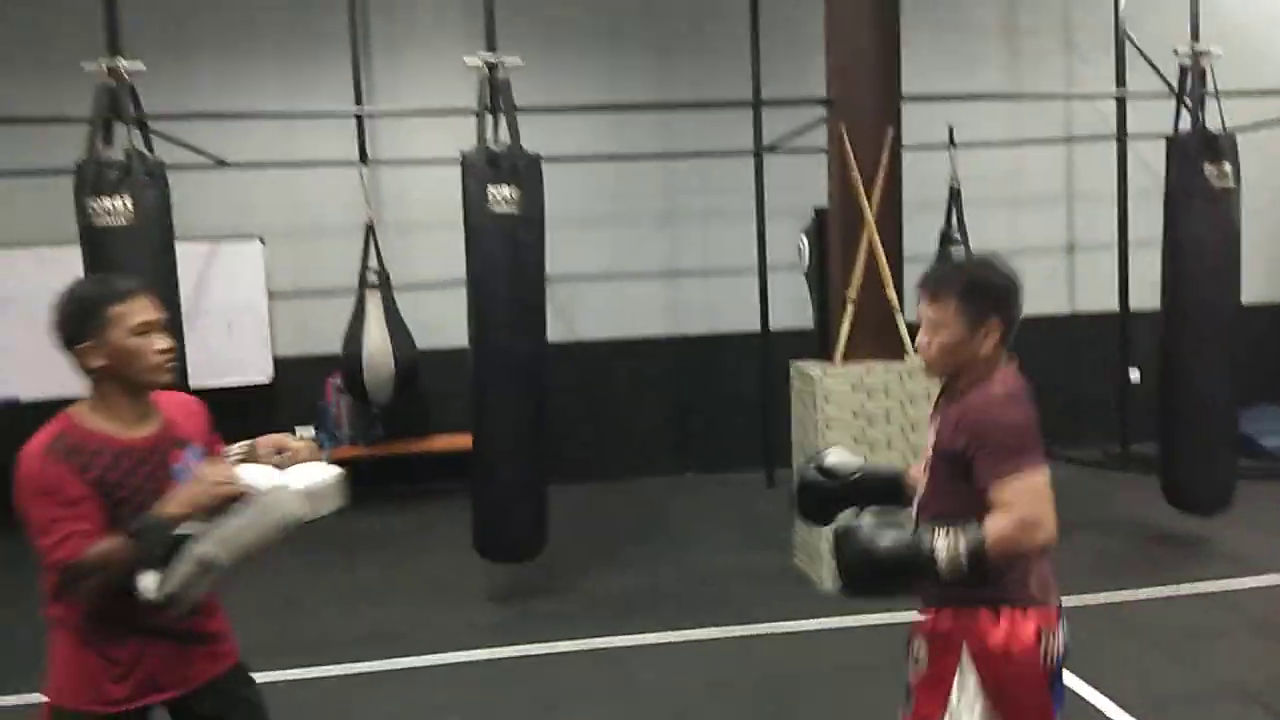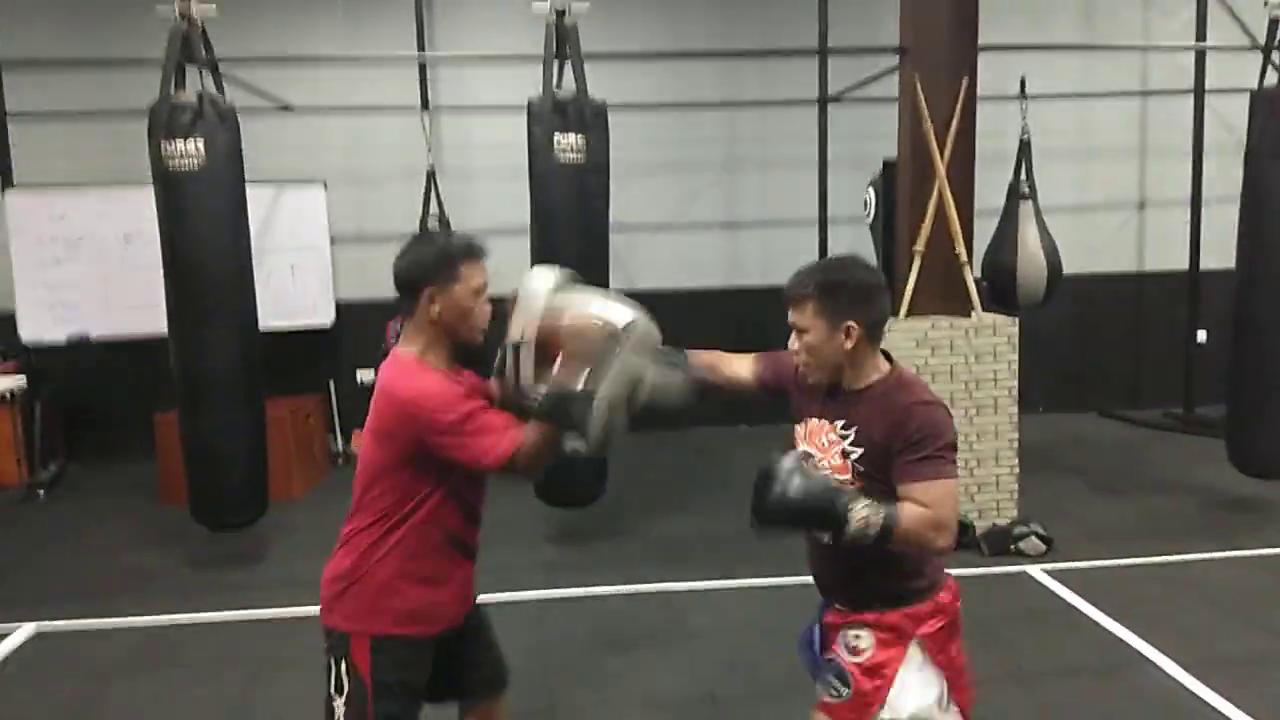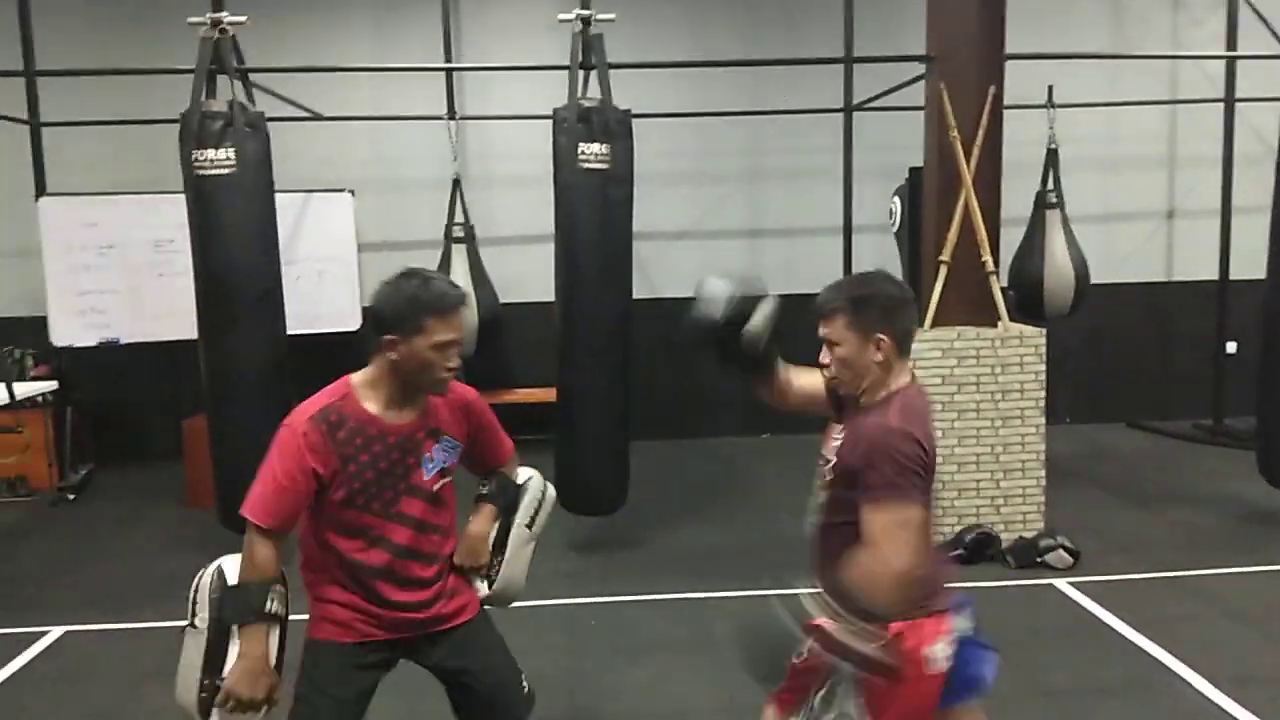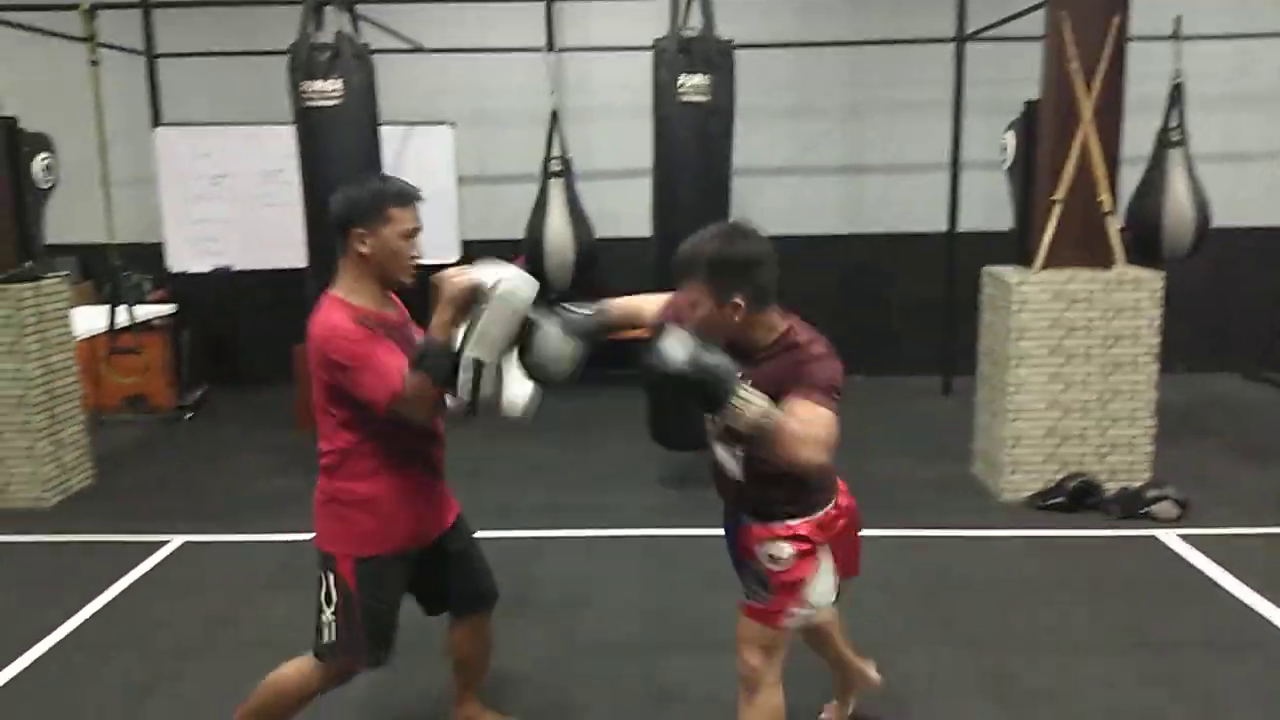
dt=1s
person 1, frame 1
left shoulder: (187, 412)
right shoulder: (50, 459)
left elbow: (216, 473)
right elbow: (85, 576)
left wrist: (255, 454)
right wrist: (169, 514)
left hip: (199, 648)
right hip: (103, 670)
person 1, frame 2
left shoulder: (441, 374)
right shoulder: (416, 392)
left elbow: (494, 415)
right elbow: (527, 456)
left hip: (444, 591)
right hip: (379, 606)
person 1, frame 3
left shoulder: (461, 404)
right shoulder: (314, 428)
left elbow: (504, 467)
right elbow: (262, 535)
left wrist: (484, 520)
right wrist: (254, 653)
left hip: (446, 606)
right hip: (349, 621)
person 1, frame 4
left shoulder: (387, 303)
right shoulder: (339, 329)
right elbow: (419, 406)
right wrist: (446, 315)
left hip: (427, 504)
right hip: (365, 520)
left knee: (475, 603)
right knee: (339, 661)
person 2, frame 1
left shoulder: (995, 407)
right shoulder: (967, 393)
left elbow: (1033, 527)
right elbow: (938, 482)
left wrist: (922, 551)
right wrist: (866, 482)
left hip: (989, 626)
right hip: (977, 616)
person 2, frame 2
left shoulder: (915, 411)
right shoulder: (809, 376)
left elbow: (936, 531)
right elbow: (732, 369)
left wrist: (838, 507)
left hip: (903, 615)
right hip: (846, 605)
person 2, frame 3
left shoulder: (890, 434)
right shoulder: (873, 393)
left elbow: (893, 563)
right elbow: (787, 390)
right wrist: (752, 348)
left hip: (884, 624)
person 2, frame 4
left shoulder: (810, 361)
right shoulder: (708, 328)
left elbow: (810, 453)
right elbow: (645, 307)
left wrist: (725, 389)
right wrist: (582, 317)
left hip: (797, 524)
right hip: (750, 510)
left knee: (756, 664)
right knee: (793, 605)
right ankle: (851, 670)
